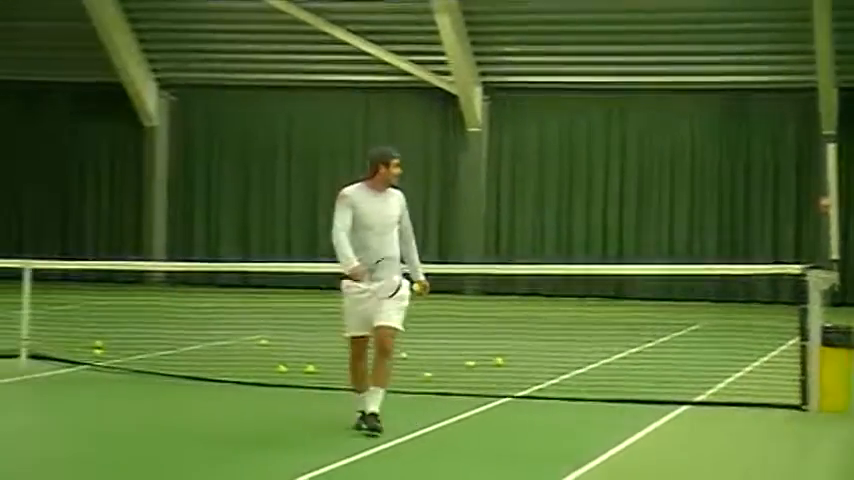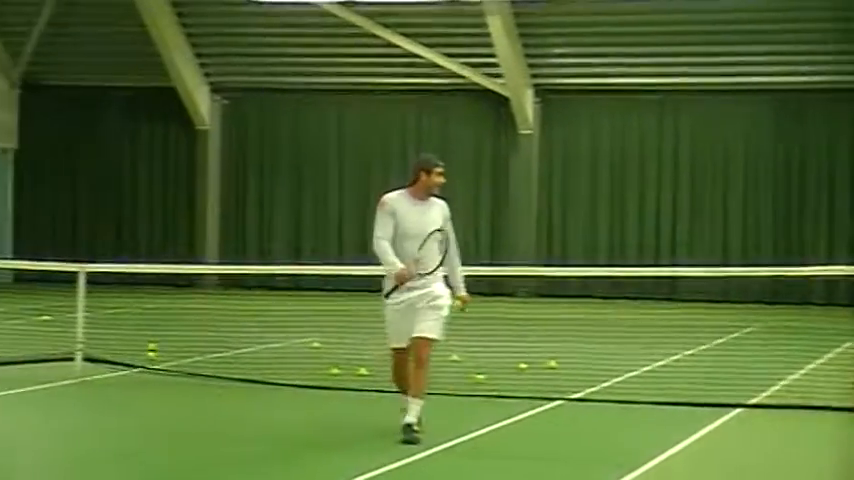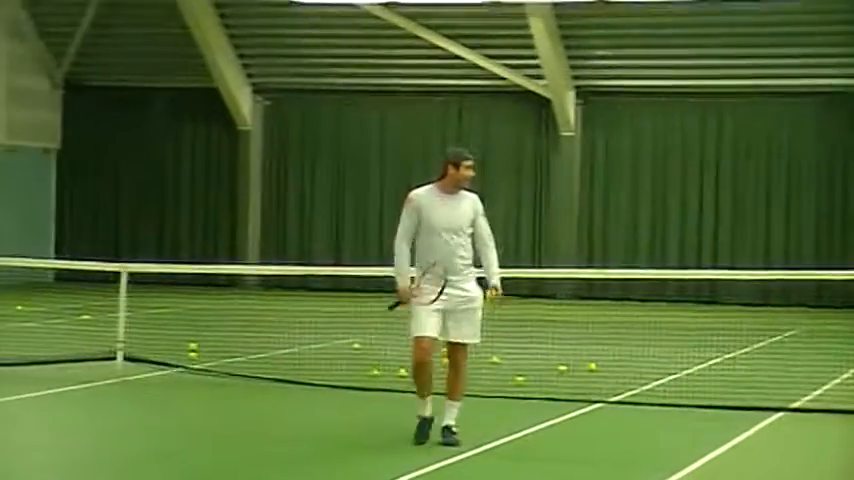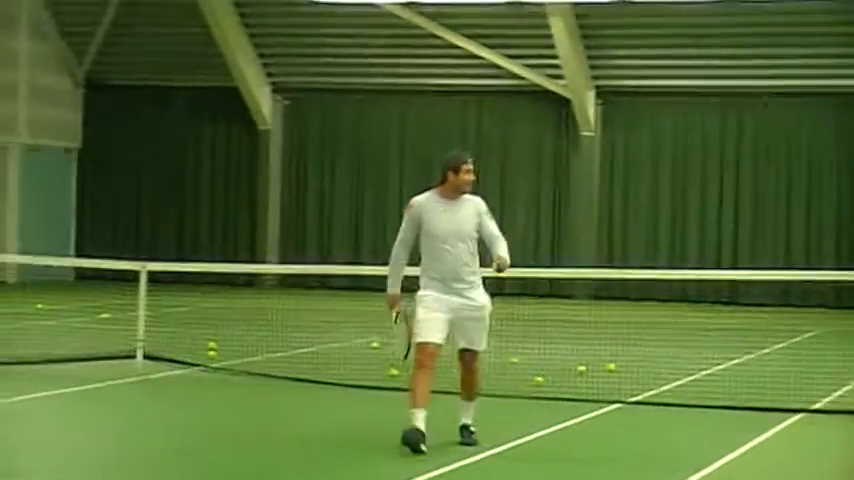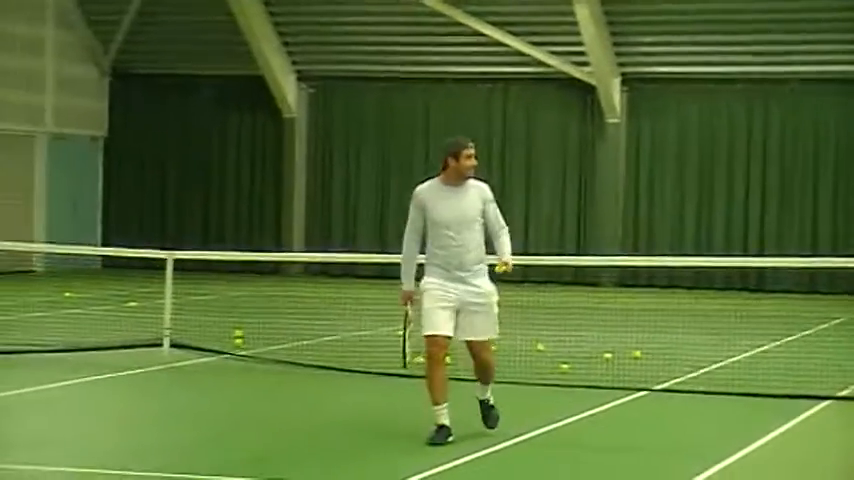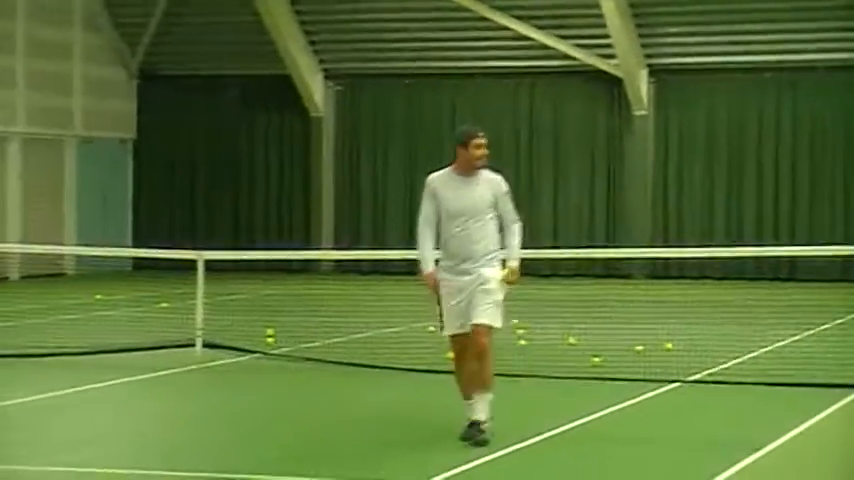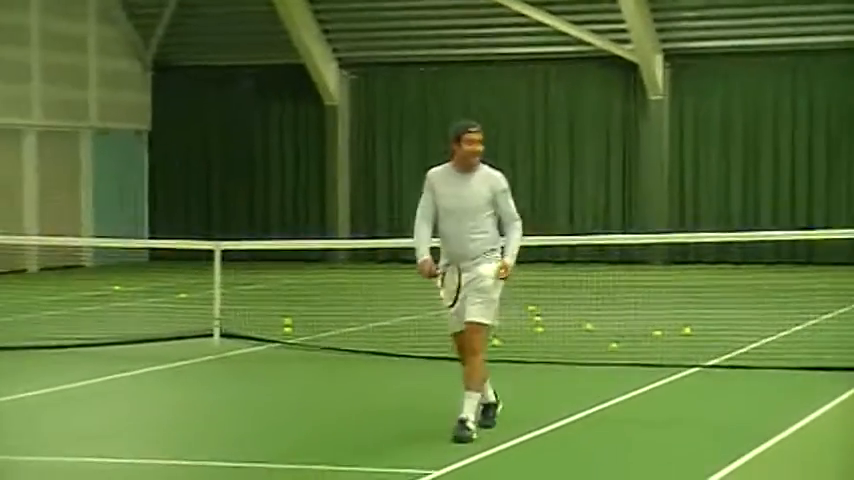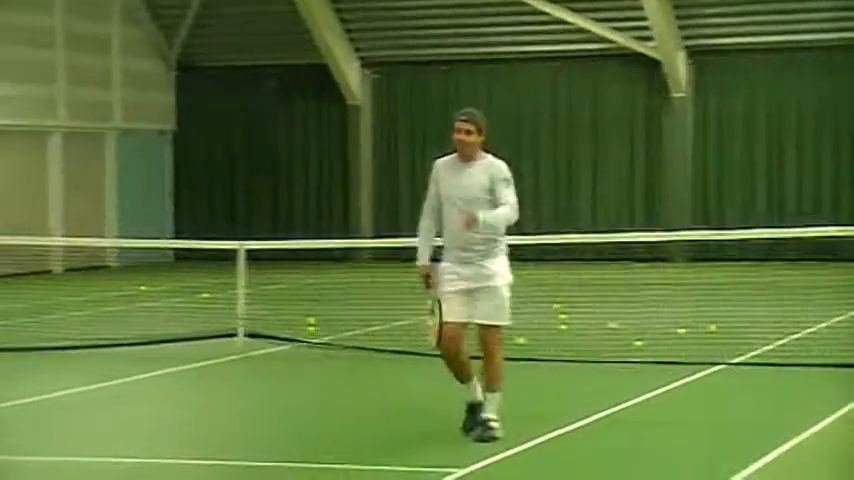
dt=0.2s
person 1, frame 1
left shoulder: (397, 198)
right shoulder: (349, 196)
left elbow: (407, 238)
right elbow: (339, 234)
left wrist: (418, 274)
right wrist: (351, 265)
left hip: (392, 283)
right hip: (359, 284)
left knee: (384, 345)
right knee: (358, 350)
left ankle: (375, 411)
right ankle: (364, 409)
person 1, frame 2
left shoulder: (441, 208)
right shoulder: (390, 202)
left elbow: (451, 249)
right elbow: (380, 242)
left wrist: (459, 287)
right wrist: (396, 268)
left hip: (433, 291)
right hip: (399, 292)
left knee: (420, 356)
right knee: (400, 359)
left ankle: (411, 422)
right ankle: (411, 408)
person 1, frame 3
left shoulder: (473, 201)
right shoulder: (418, 198)
left elbow: (486, 243)
right elbow: (402, 241)
left wrist: (494, 280)
right wrist: (403, 281)
left hip: (465, 291)
right hip: (427, 290)
left knee: (458, 360)
right knee: (421, 357)
left ankle: (449, 424)
right ankle: (424, 414)
person 1, frame 4
left shoulder: (477, 205)
right shoulder: (419, 205)
left elbow: (496, 238)
right elbow: (402, 247)
left wrist: (502, 257)
right wrist: (392, 287)
left hip: (471, 296)
right hip: (433, 294)
left knee: (470, 364)
right knee: (424, 359)
left ankle: (466, 423)
right ankle: (417, 430)
person 1, frame 5
left shoulder: (481, 191)
right shoulder: (423, 194)
left elbow: (499, 228)
right elbow: (412, 239)
left wrist: (505, 255)
right wrist: (407, 283)
left hip: (477, 283)
right hip: (438, 283)
left knee: (482, 357)
right knee: (435, 352)
left ankle: (485, 396)
right ankle: (442, 423)
person 1, frame 6
left shoulder: (495, 182)
right shoulder: (435, 183)
left elbow: (512, 223)
right elbow: (426, 229)
left wrist: (513, 260)
right wrist: (427, 268)
left hip: (488, 273)
right hip: (451, 276)
left knee: (481, 345)
right knee: (461, 351)
left ankle: (481, 417)
right ankle: (473, 415)
person 1, frame 7
left shoulder: (494, 179)
right shoulder: (435, 178)
left elbow: (513, 222)
right elbow: (423, 221)
left wrist: (509, 258)
right wrist: (423, 257)
left hip: (485, 269)
right hip: (452, 271)
left knee: (474, 344)
right knee: (464, 348)
left ankle: (468, 420)
right ankle: (489, 399)
person 1, frame 8
left shoulder: (497, 169)
right shoulder: (440, 167)
left elbow: (510, 211)
right elbow: (429, 215)
left wrist: (480, 220)
right wrist: (423, 259)
left hip: (490, 267)
right hip: (452, 267)
left knee: (490, 343)
right knee: (448, 345)
left ankle: (490, 417)
right ankle: (475, 395)
